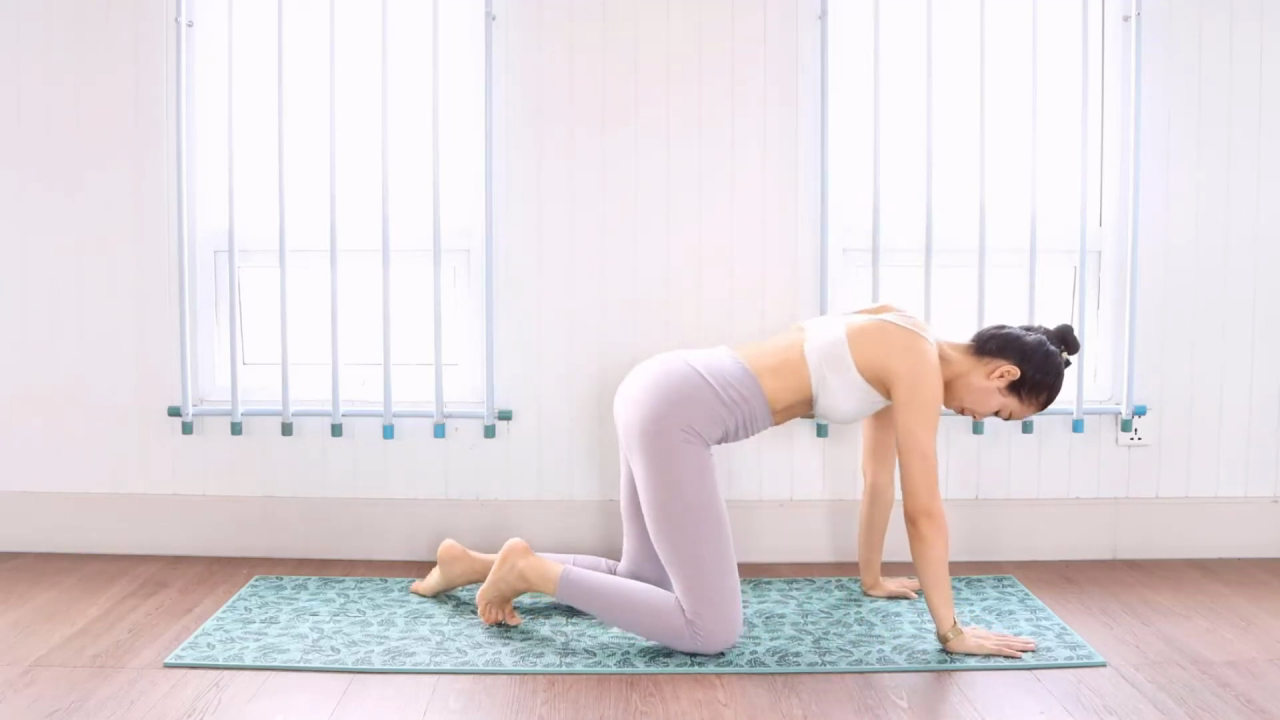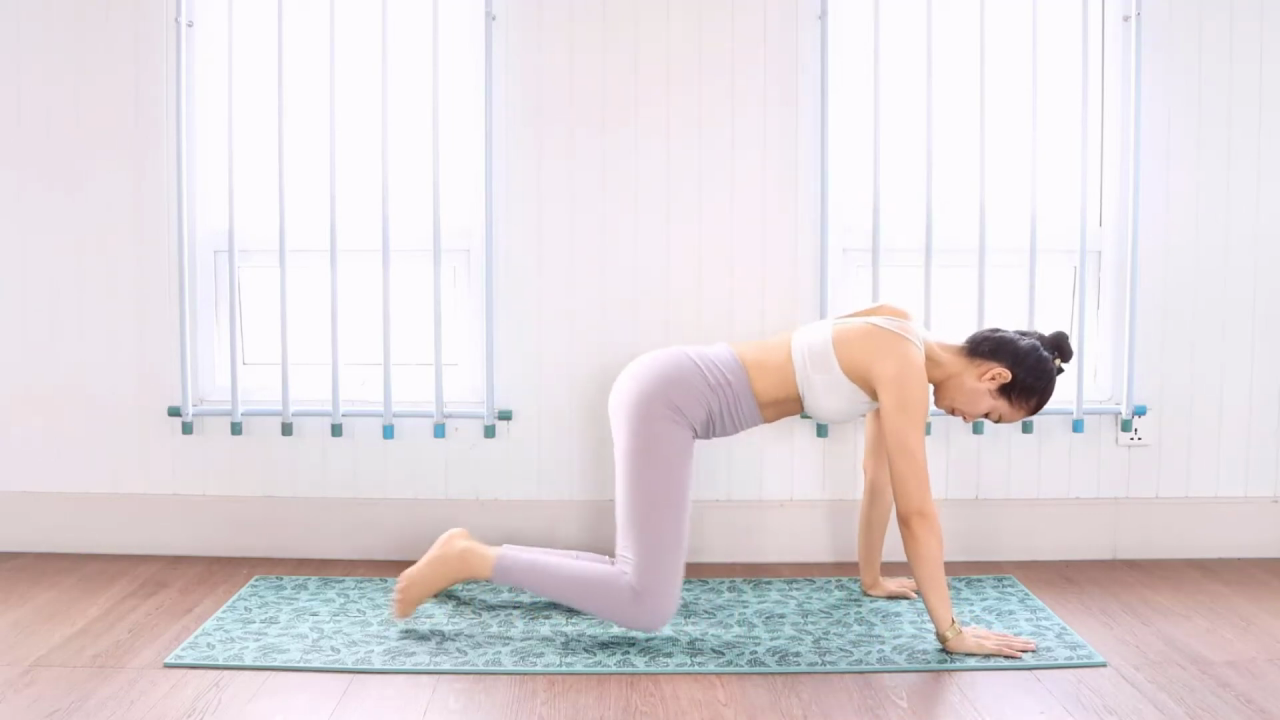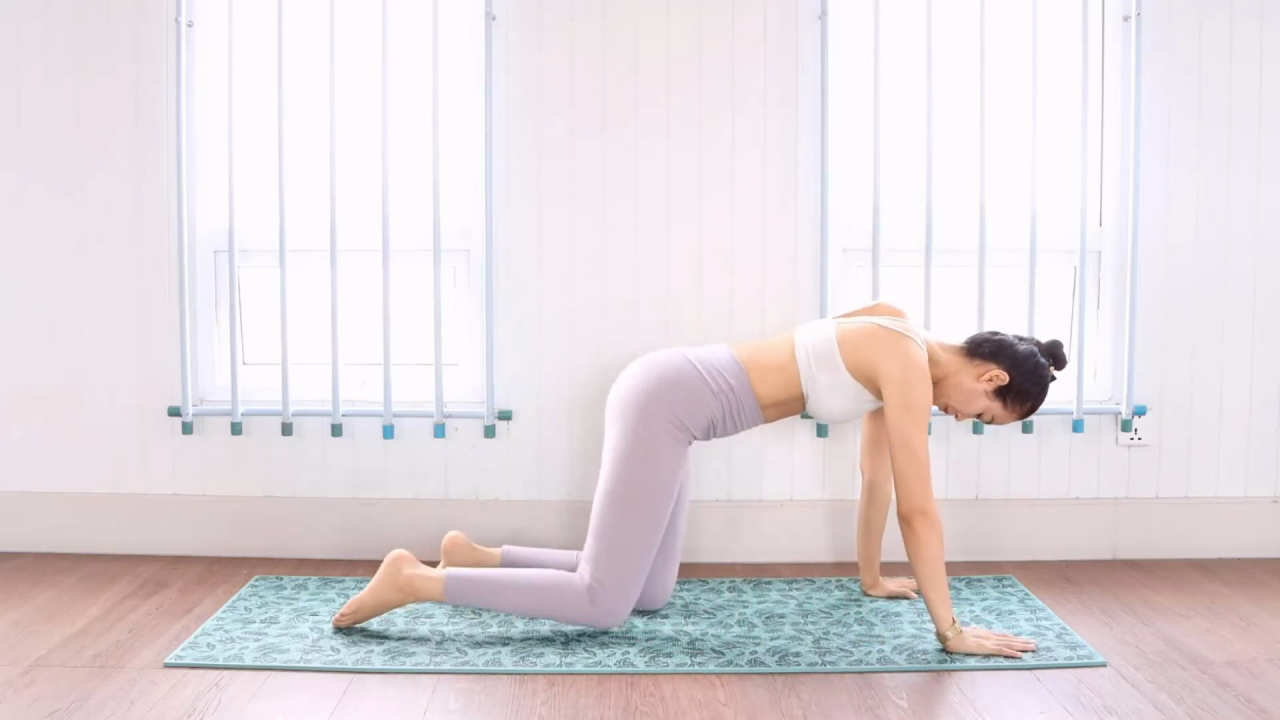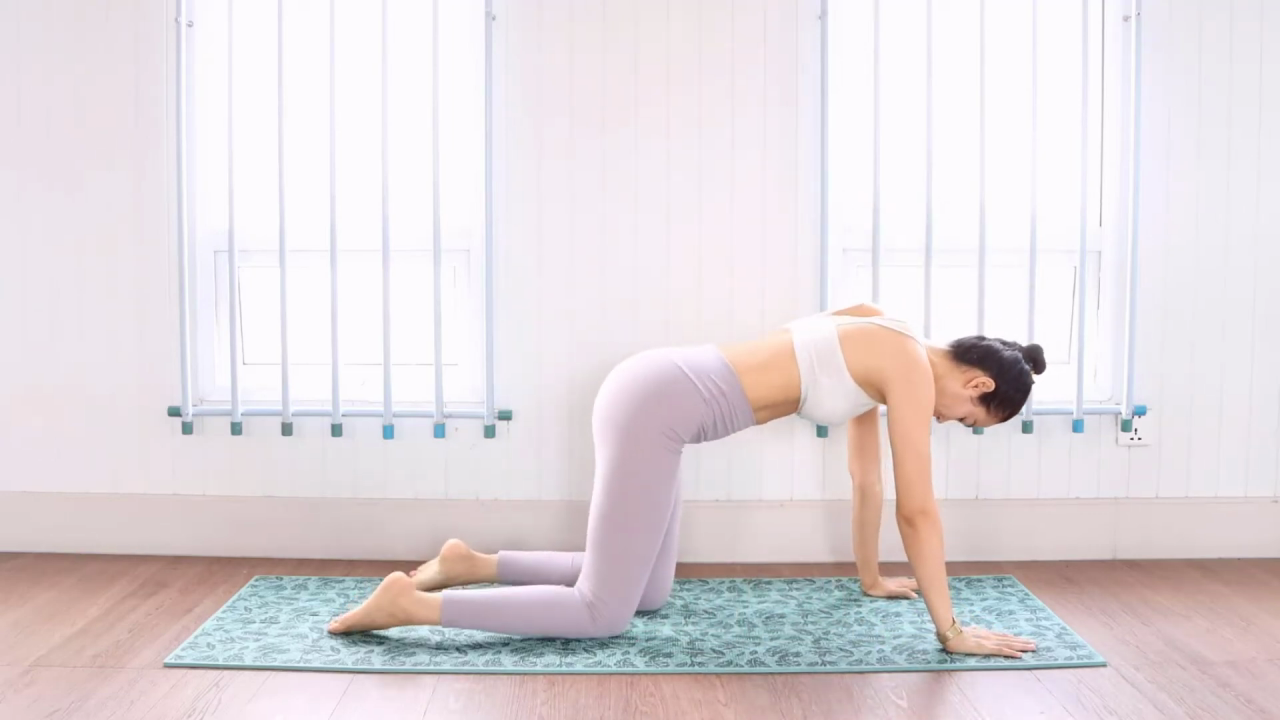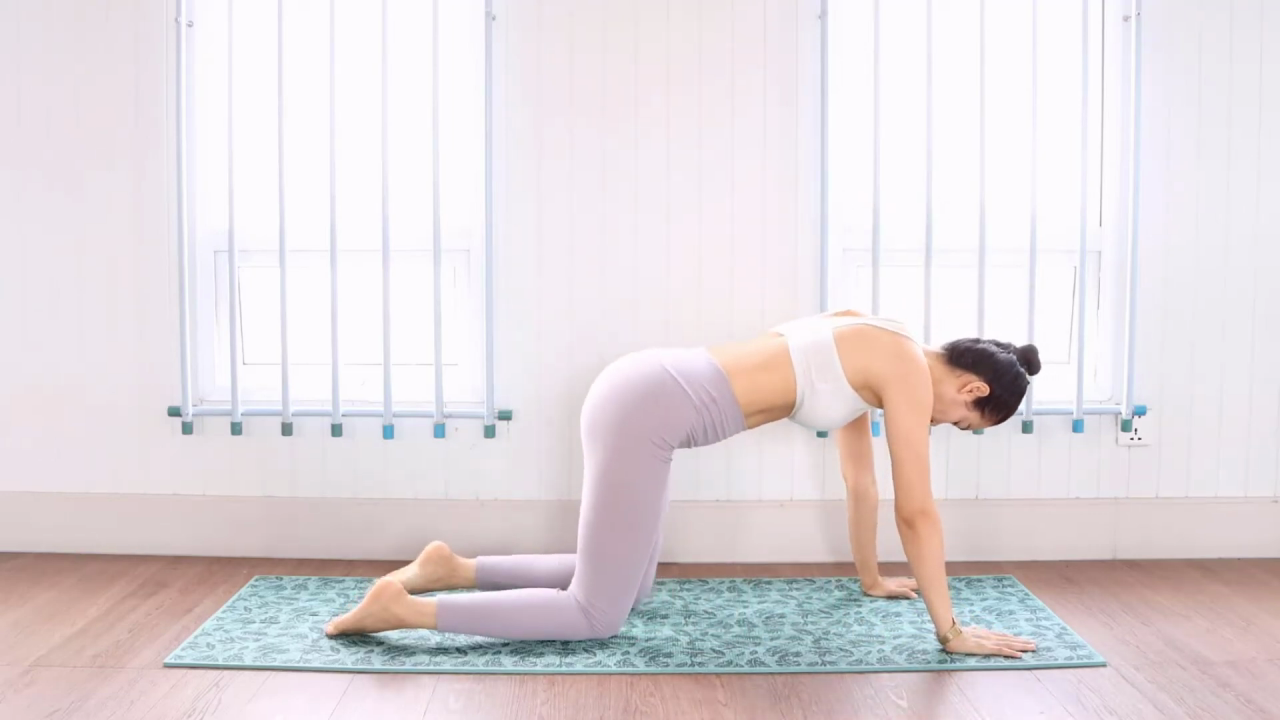
dt=0.3s
person 1, frame 1
left shoulder: (897, 348)
right shoulder: (920, 363)
left elbow: (878, 476)
right elbow: (924, 510)
left wrist: (872, 578)
right wrist: (951, 630)
left hip: (660, 391)
right hip: (674, 415)
left knee: (650, 585)
right knee: (712, 630)
left ankle: (472, 563)
right ankle: (531, 571)
person 1, frame 2
left shoulder: (904, 352)
right shoulder: (902, 363)
left elbow: (881, 477)
right elbow: (916, 508)
left wrist: (871, 577)
right wrist: (951, 629)
left hip: (670, 397)
right hip: (662, 396)
left knee: (643, 584)
right knee: (647, 607)
left ankle: (486, 554)
right ankle: (467, 559)
person 1, frame 3
left shoulder: (893, 352)
right shoulder: (909, 365)
left elbow: (875, 477)
right elbow: (916, 508)
left wrist: (871, 578)
right wrist: (951, 629)
left hip: (664, 399)
right hip: (664, 402)
left knee: (647, 594)
right knee: (601, 604)
left ankle: (474, 557)
right ankle: (413, 580)
person 1, frame 4
left shoulder: (876, 350)
right shoulder: (913, 367)
left elbow: (867, 477)
right elbow: (918, 510)
left wrist: (872, 578)
right wrist: (951, 629)
left hip: (650, 390)
right hip: (656, 408)
left knee: (648, 592)
right knee: (604, 615)
left ankle: (472, 565)
right ankle: (409, 604)
person 1, frame 5
left shoulder: (868, 355)
right shoulder: (908, 369)
left elbow: (859, 478)
right elbow: (917, 511)
left wrist: (872, 577)
right wrist: (951, 630)
left hip: (640, 389)
right hip: (646, 411)
left knee: (626, 586)
right knee: (596, 616)
left ankle: (452, 569)
right ankle: (402, 608)
